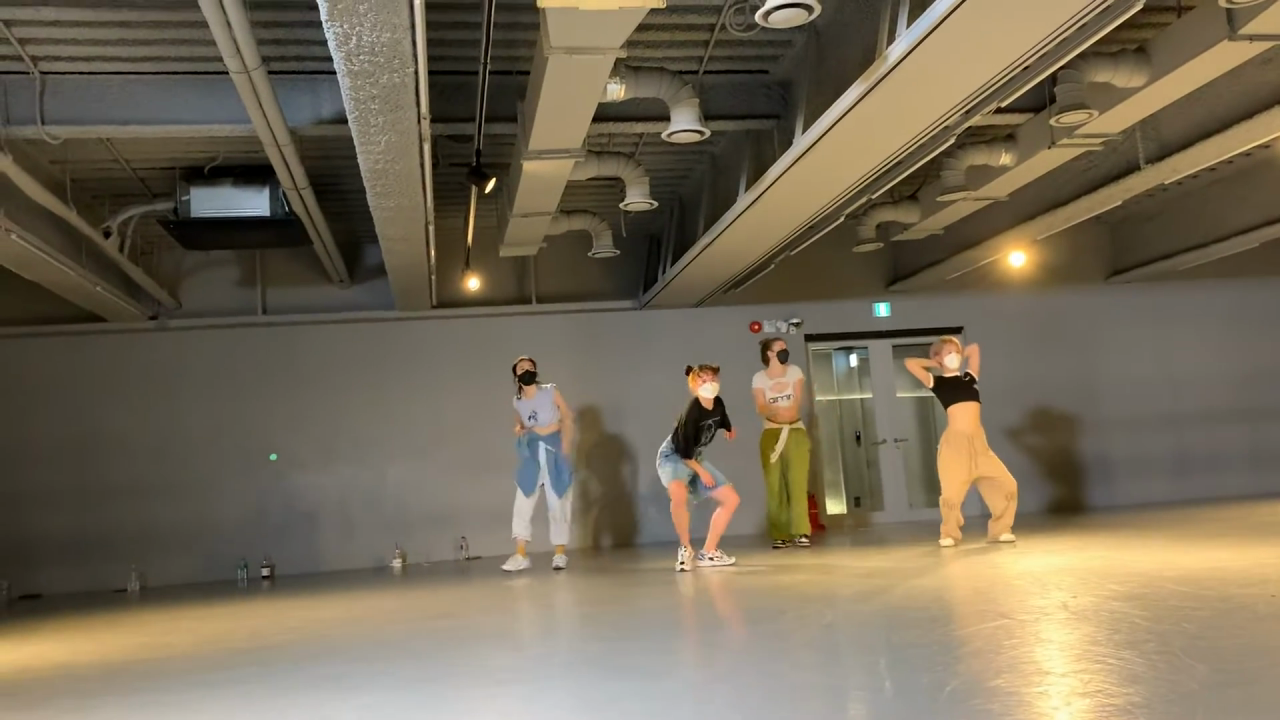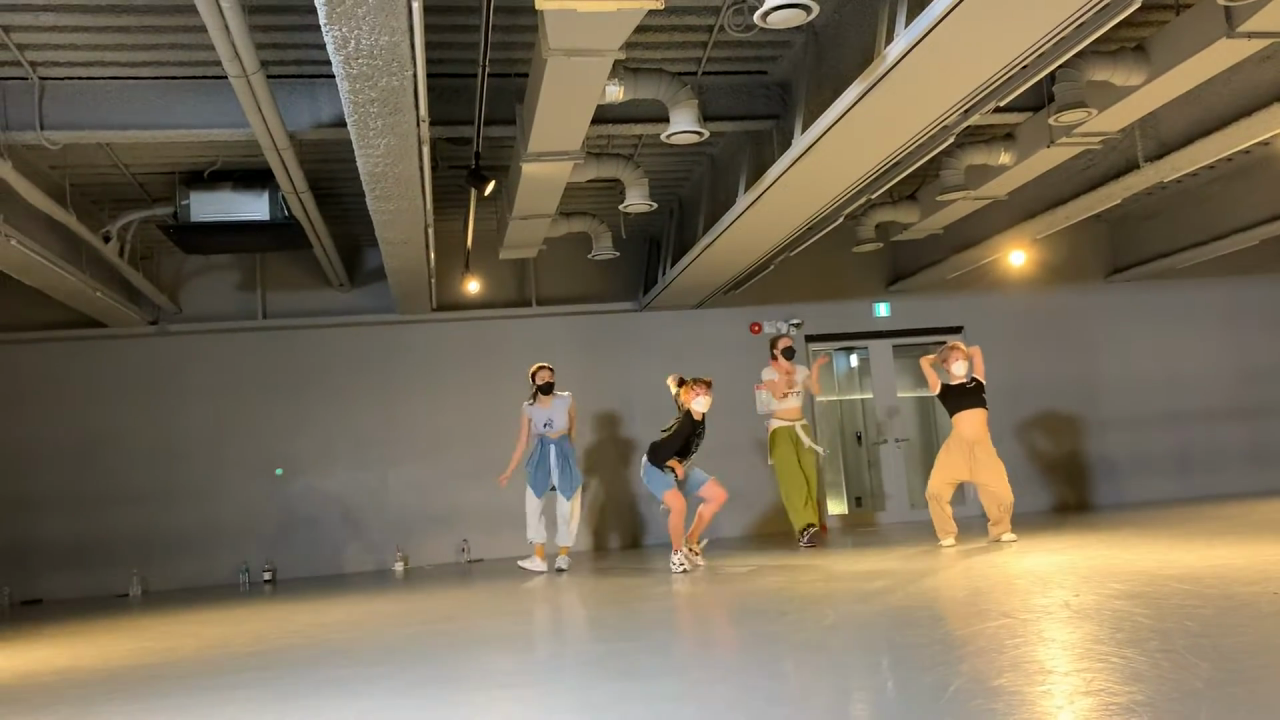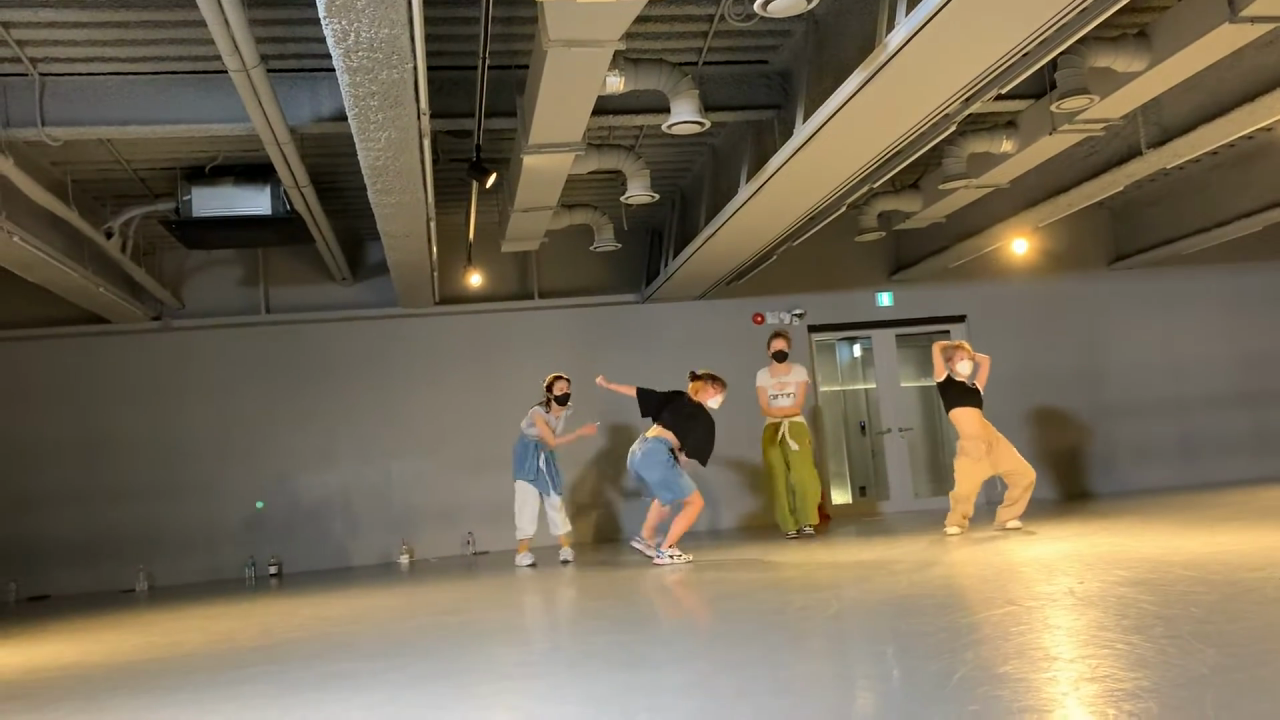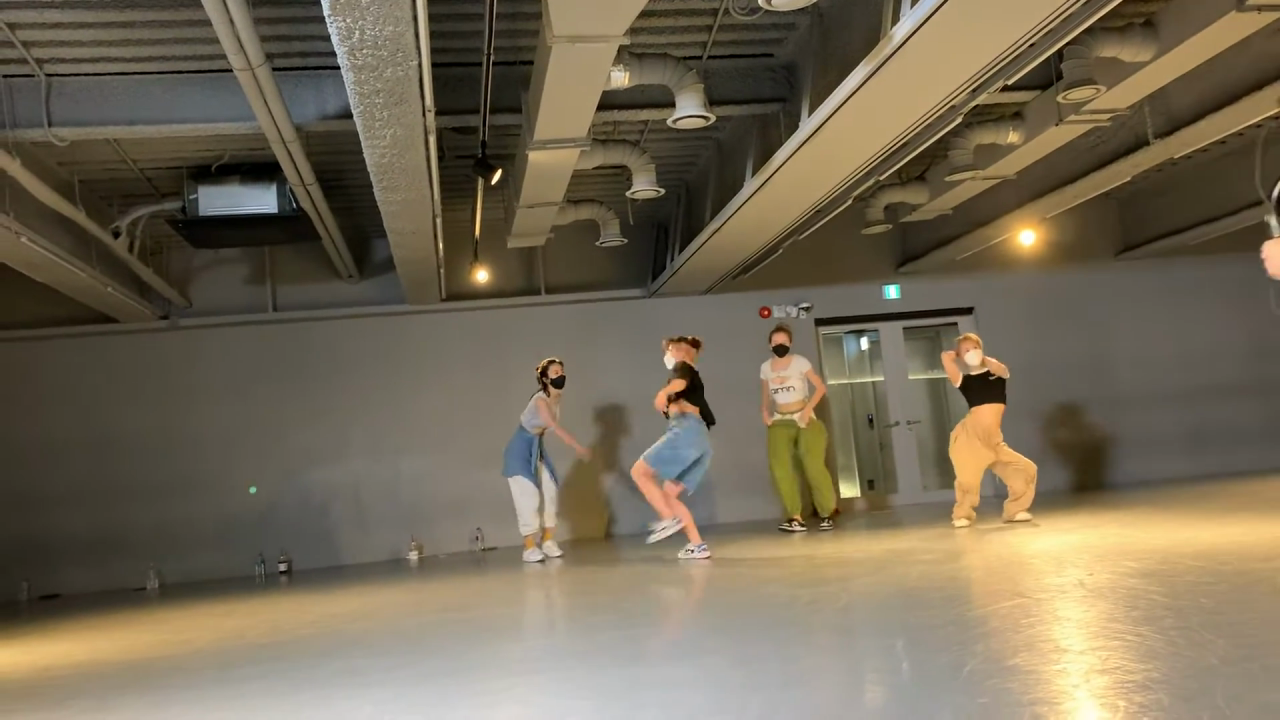
dt=0.5s
person 1, frame 1
left shoulder: (794, 371)
right shoulder: (759, 378)
left elbow: (799, 399)
right elbow: (761, 408)
left wrist: (788, 410)
right wrist: (773, 411)
left hip: (795, 430)
right hip: (771, 432)
left knee: (798, 481)
right knee: (774, 484)
left ankle: (800, 532)
right ankle: (780, 534)
person 1, frame 2
left shoulder: (801, 370)
right shoulder: (769, 372)
left elbow: (816, 390)
right elbow: (777, 394)
left wrist: (816, 369)
right wrist: (783, 375)
left hip: (801, 428)
right hip: (780, 428)
left knee: (809, 479)
right knee: (791, 478)
left ankle: (809, 527)
right ankle: (804, 526)
person 1, frame 3
left shoulder: (799, 370)
right shoulder: (762, 375)
left elbow: (800, 402)
right elbow: (764, 406)
left wrist: (787, 410)
right wrist: (777, 411)
left hip: (796, 424)
right hip: (773, 427)
left knee: (802, 473)
right knee: (779, 477)
left ankle: (807, 522)
right ankle: (790, 526)
person 1, frame 4
left shoulder: (800, 362)
right shoulder: (766, 368)
left elbow: (820, 387)
left wrist: (808, 409)
right wrist: (764, 412)
left hip: (804, 419)
right hip: (780, 423)
left knee: (814, 466)
right knee: (779, 468)
left ankle: (826, 513)
right ankle: (795, 517)
person 2, frame 1
left shoulder: (717, 403)
right shoulder: (692, 411)
right elbow: (683, 450)
left wrist: (729, 430)
right wrist: (701, 471)
left hip: (695, 459)
right hip: (672, 457)
left knee: (731, 499)
right knee: (678, 492)
left ankle: (708, 552)
right ankle: (685, 548)
person 2, frame 2
left shoulder: (698, 414)
right shoulder: (684, 424)
left elbow: (676, 395)
right elbow: (656, 453)
left wrist: (672, 383)
right wrist: (677, 466)
left hip: (678, 464)
right hip: (657, 467)
left knee: (718, 495)
right knee: (678, 504)
left ankle: (690, 542)
right ankle: (677, 552)
person 2, frame 3
left shoulder: (676, 398)
right shoulder: (706, 420)
left elbow: (642, 393)
right elbow: (698, 453)
left wrist: (609, 385)
right wrist: (681, 461)
left hip: (638, 450)
right hip: (659, 456)
left knee: (667, 495)
right knee: (694, 503)
left ankle: (645, 538)
right ankle: (665, 550)
person 2, frame 4
left shoulder: (683, 367)
right shoulder: (694, 379)
left elbow: (681, 381)
right elbow: (708, 418)
left wrist: (666, 391)
left hip: (685, 431)
right hip: (700, 438)
left knee: (638, 472)
right knee: (669, 494)
left ankle: (669, 519)
right ankle: (697, 545)
person 3, frame 1
left shoulder: (550, 391)
right shoulder: (518, 400)
left elbow: (568, 418)
left wrist: (566, 443)
right wrist: (519, 429)
left hip: (554, 448)
right hip: (531, 450)
left knee: (557, 502)
right knee: (524, 501)
left ankle: (560, 553)
right ankle: (520, 555)
person 3, frame 2
left shoulder: (566, 400)
right shoulder: (528, 408)
right elbow: (522, 441)
left wrist: (571, 446)
right wrist: (510, 470)
left hip: (563, 452)
right hip: (542, 453)
left knee: (567, 505)
right knee: (533, 503)
left ankle: (563, 555)
right ankle: (538, 557)
person 3, frame 3
left shoulder: (566, 410)
right shoulder: (537, 413)
right elbow: (552, 441)
right wrist: (581, 433)
left hip: (544, 453)
right hip: (526, 452)
left knee: (554, 499)
right knee: (529, 498)
left ankle: (565, 547)
right ankle: (522, 551)
person 3, frame 4
left shoulder: (557, 398)
right shoulder: (540, 399)
right elbow: (554, 426)
right wrist: (576, 446)
left hip: (535, 448)
right hip: (520, 448)
left knee: (549, 490)
right knee: (528, 496)
left ankle: (547, 540)
right ankle: (529, 547)
person 4, frame 1
left shoulder: (969, 377)
right shoulder: (936, 382)
left elbow: (974, 348)
right elbow: (909, 363)
left wrist: (959, 359)
right wrist: (934, 363)
left hip: (978, 441)
right hip: (954, 441)
left knee: (1007, 485)
right knee: (951, 493)
left ankle: (1000, 530)
right ankle: (949, 534)
person 4, frame 2
left shoulder: (976, 382)
right shoulder: (943, 389)
left elbow: (976, 350)
right elbow: (924, 361)
right wrist: (940, 357)
left hip: (983, 447)
right hip: (957, 447)
left knee: (1002, 494)
right knee: (935, 489)
left ankle: (1000, 530)
right ankle: (947, 534)
person 4, frame 3
left shoulder: (974, 387)
right shoulder: (945, 381)
left elbow: (985, 360)
right elbow: (936, 347)
right wrist: (953, 348)
left hip: (992, 441)
right hip: (969, 447)
left knee: (1026, 475)
right knee: (964, 490)
left ankle: (1006, 517)
right ankle: (955, 522)
person 4, frame 4
left shoulder: (998, 374)
right shoulder: (963, 380)
left elbow: (998, 367)
right elbow: (945, 356)
left wrist: (984, 359)
right wrist: (960, 356)
left hip: (993, 438)
right hip: (969, 434)
left knee: (1027, 469)
right knee: (968, 480)
left ankle: (1015, 510)
right ankle: (963, 514)
